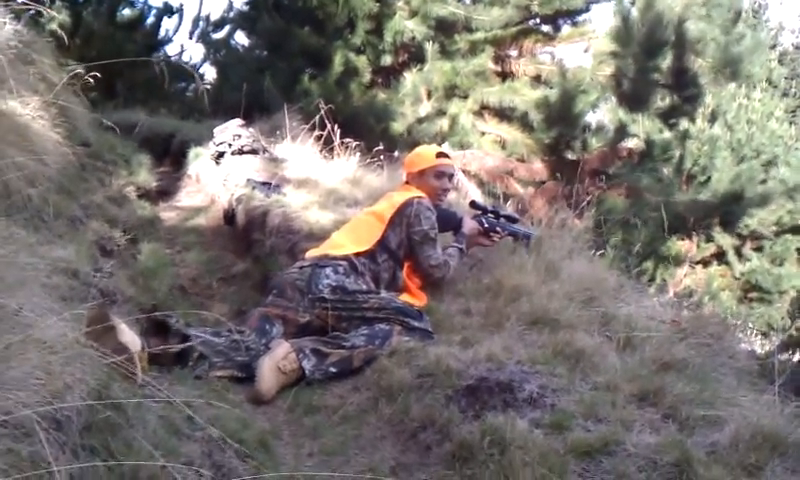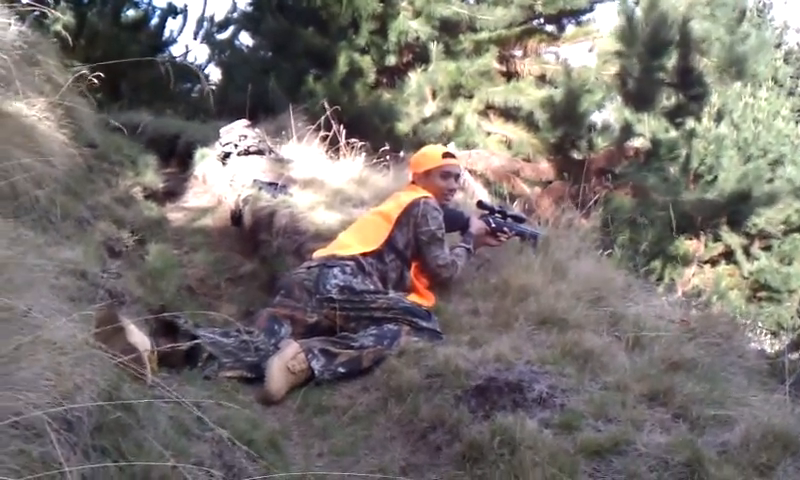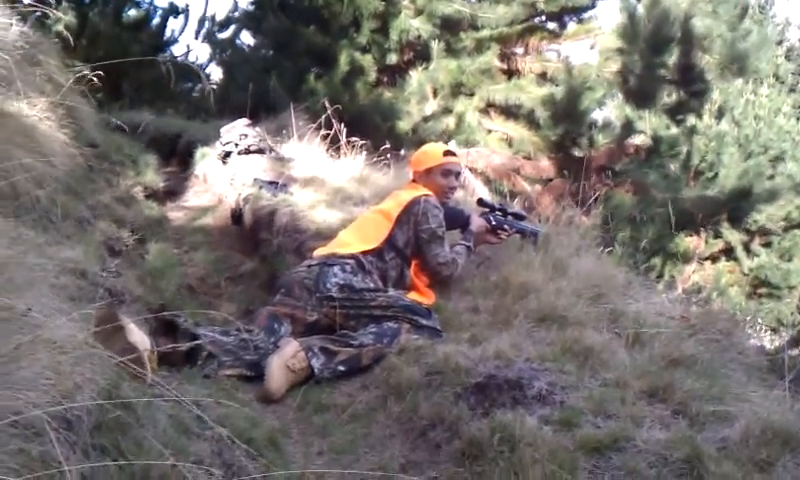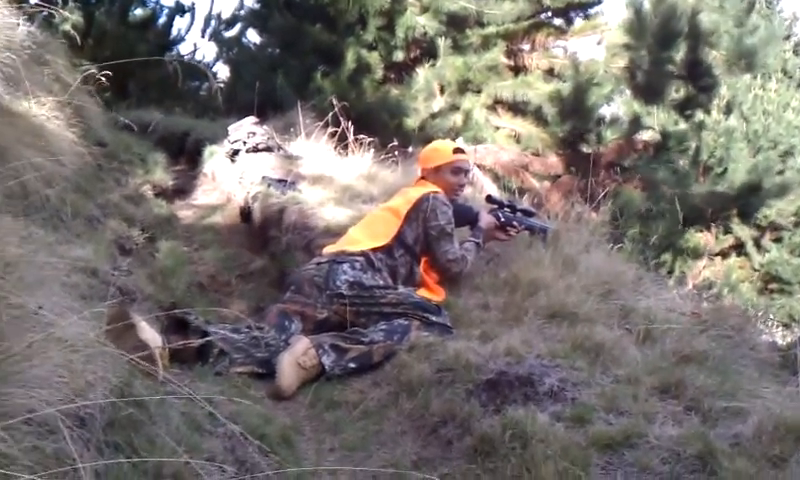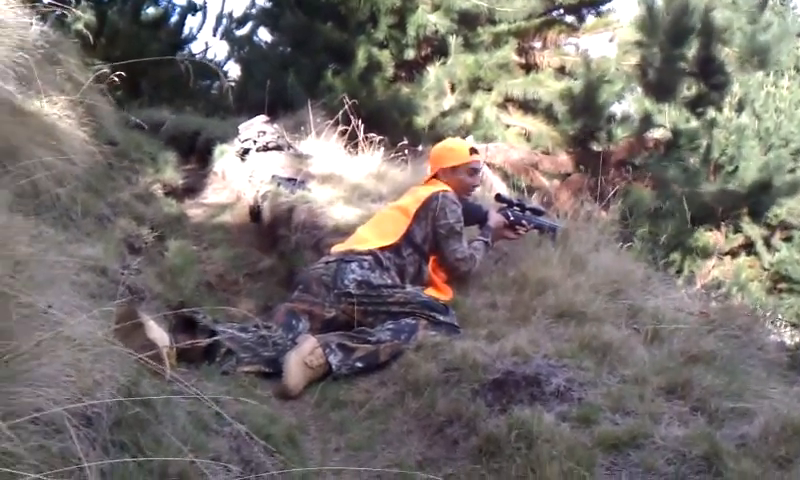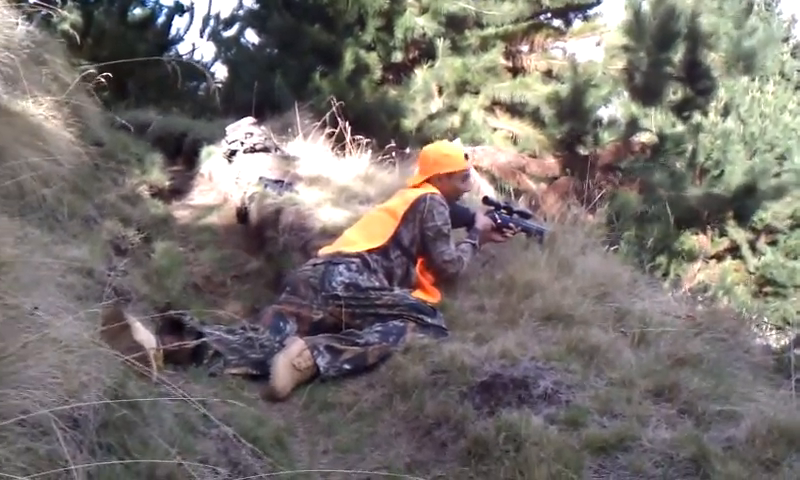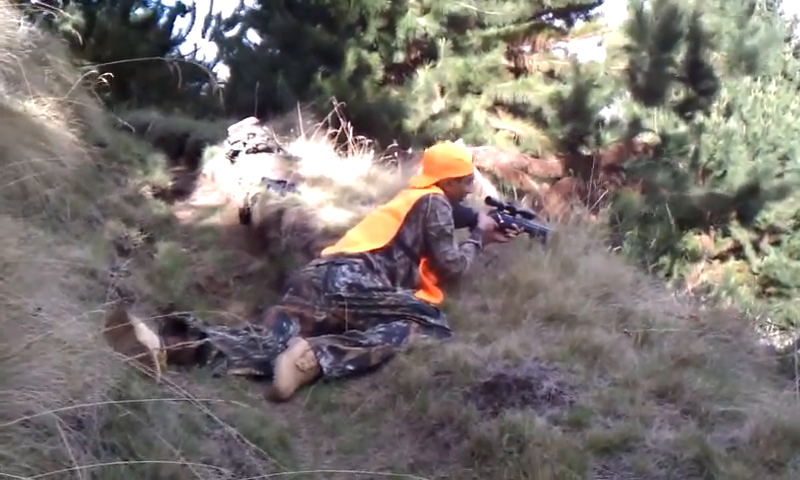
dt=0.1s
person 1, frame 1
left shoulder: (391, 203)
right shoulder: (418, 205)
left elbow: (406, 256)
right elbow: (433, 271)
left wrist: (464, 242)
right wrist: (461, 242)
left hip: (311, 275)
right hip: (339, 281)
left knee: (253, 341)
right knee: (412, 329)
left ankle: (168, 340)
right ankle: (300, 358)
person 1, frame 2
left shoulder: (400, 201)
right shoulder: (425, 205)
left elbow: (415, 257)
right elbow: (440, 270)
left wrist: (471, 241)
right wrist: (468, 240)
left hip: (316, 275)
right hip: (348, 281)
left knee: (259, 342)
right knee: (420, 329)
left ankle: (174, 342)
right ankle: (309, 359)
person 1, frame 3
left shoulder: (401, 200)
right shoulder: (425, 203)
left elbow: (416, 256)
right elbow: (440, 268)
left wrist: (471, 239)
right wrist: (469, 238)
left hip: (317, 273)
right hip: (348, 279)
left knee: (260, 340)
right knee: (420, 327)
left ankle: (176, 340)
right ankle: (309, 358)
person 1, frame 4
left shoulder: (411, 196)
right shoulder: (434, 199)
left elbow: (425, 251)
right elbow: (450, 264)
left wrist: (483, 235)
right wrist: (479, 235)
left hip: (327, 270)
right hip: (358, 276)
left knee: (272, 337)
right knee: (432, 325)
right ankle: (323, 354)
person 1, frame 5
left shoulder: (421, 195)
right shoulder: (443, 198)
left elbow: (435, 251)
right elbow: (459, 264)
left wrist: (490, 234)
right wrist: (488, 234)
left hip: (337, 269)
right hip: (368, 275)
left knee: (280, 335)
right knee: (439, 324)
right ankle: (329, 353)
person 1, frame 6
left shoulder: (407, 196)
right shoulder: (431, 200)
left elbow: (424, 251)
right elbow: (449, 264)
left wrist: (474, 238)
right wrist: (477, 235)
left hip: (324, 271)
right hip: (357, 276)
left knee: (267, 337)
right knee: (428, 326)
left ankle: (185, 337)
right ankle: (316, 354)
person 1, frame 7
left shoulder: (408, 197)
right shoulder: (433, 201)
left elbow: (427, 252)
right elbow: (450, 266)
left wrist: (479, 237)
right wrist: (477, 237)
left hip: (328, 272)
right hip: (357, 279)
left knee: (267, 338)
right knee: (430, 328)
right ankle: (317, 356)
